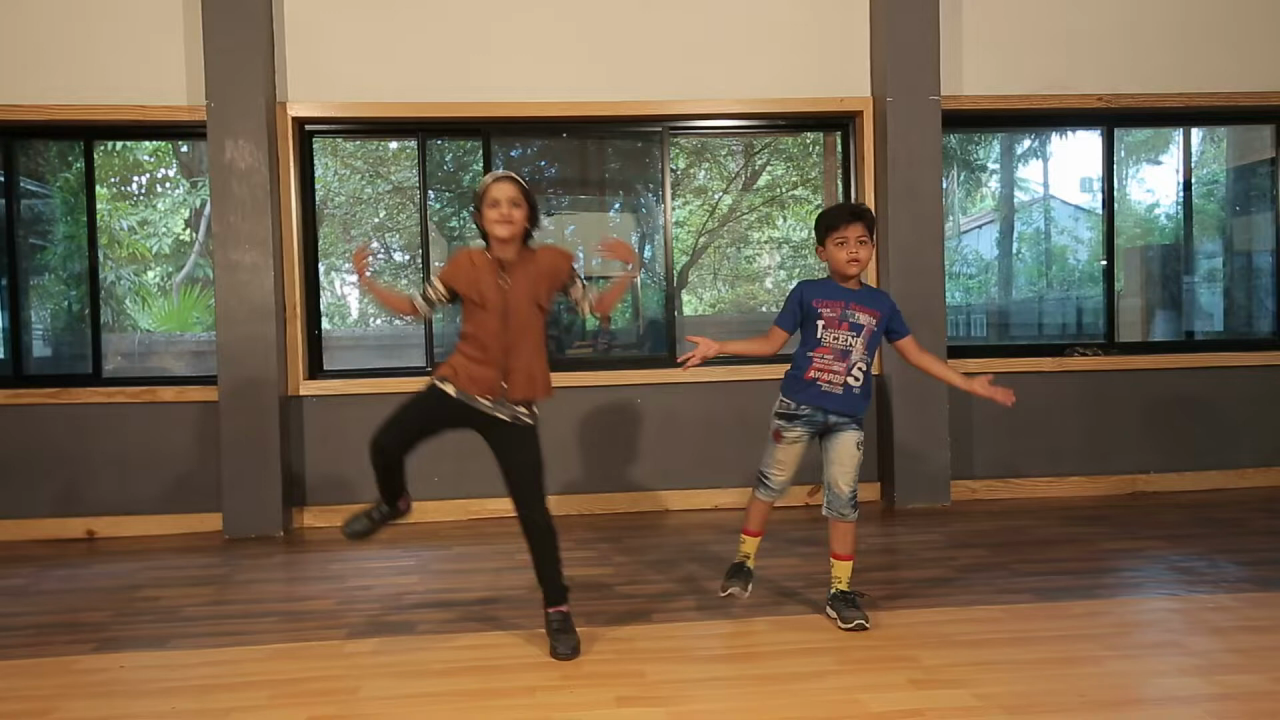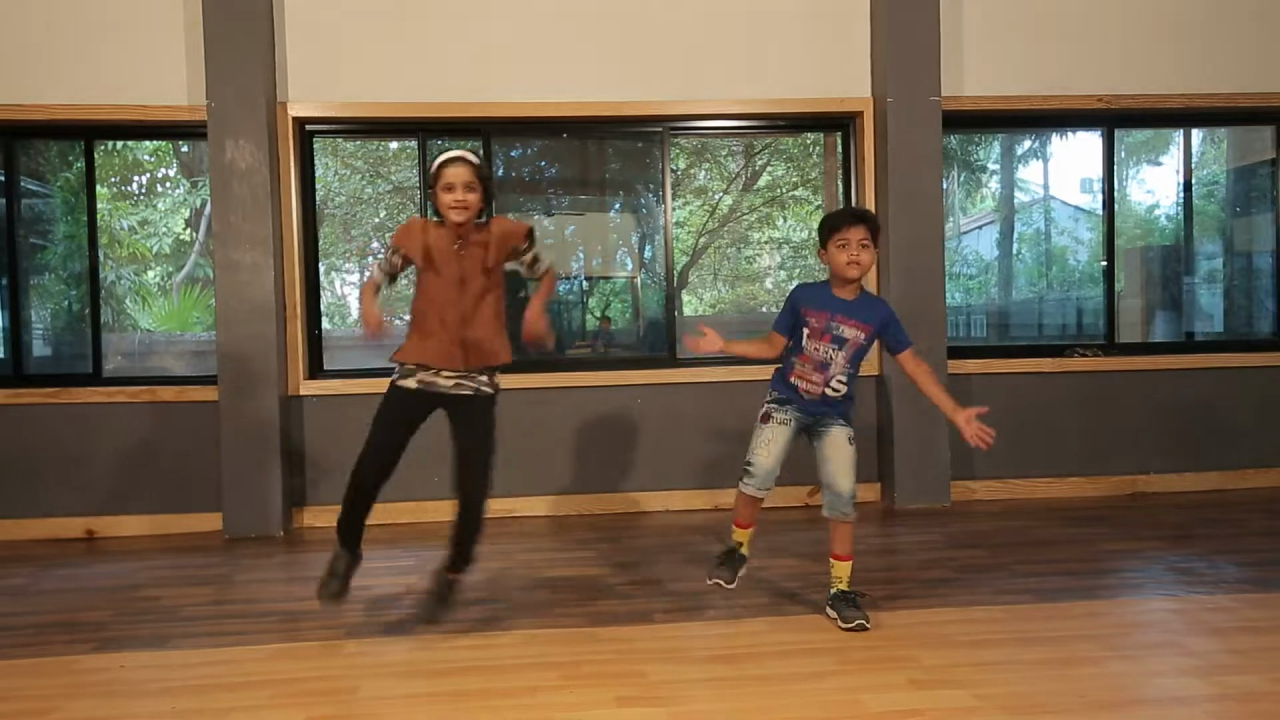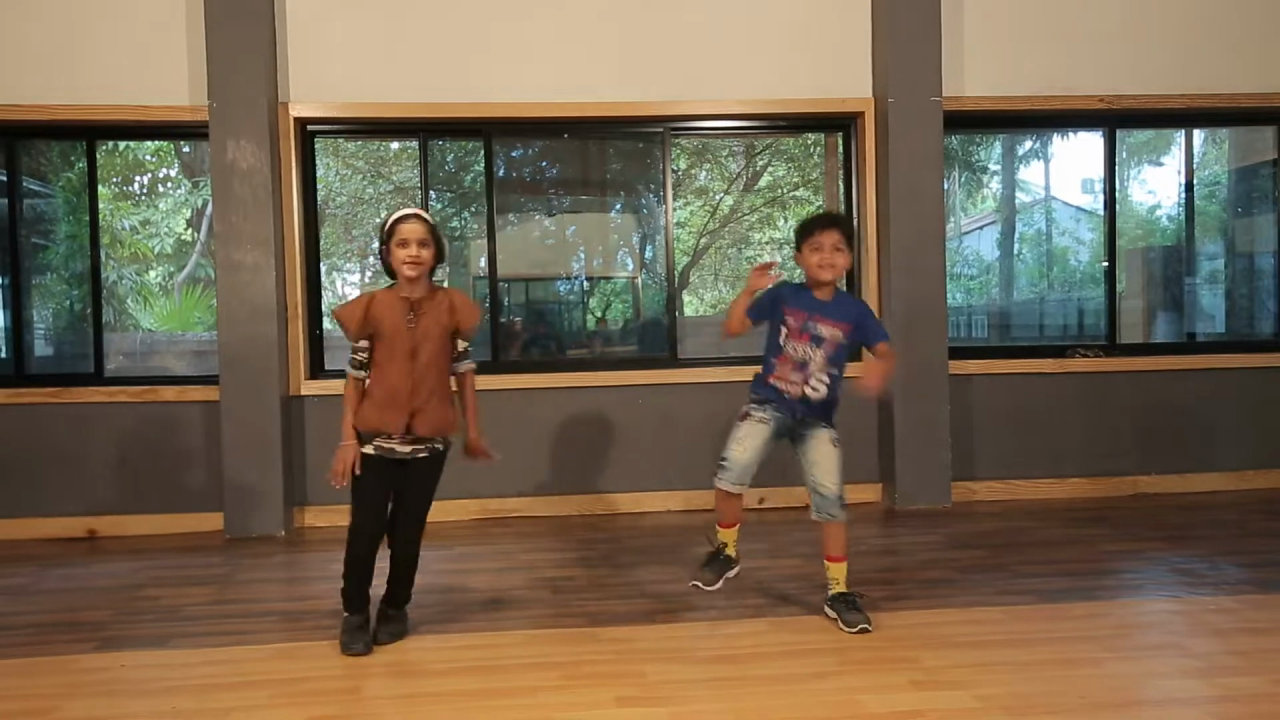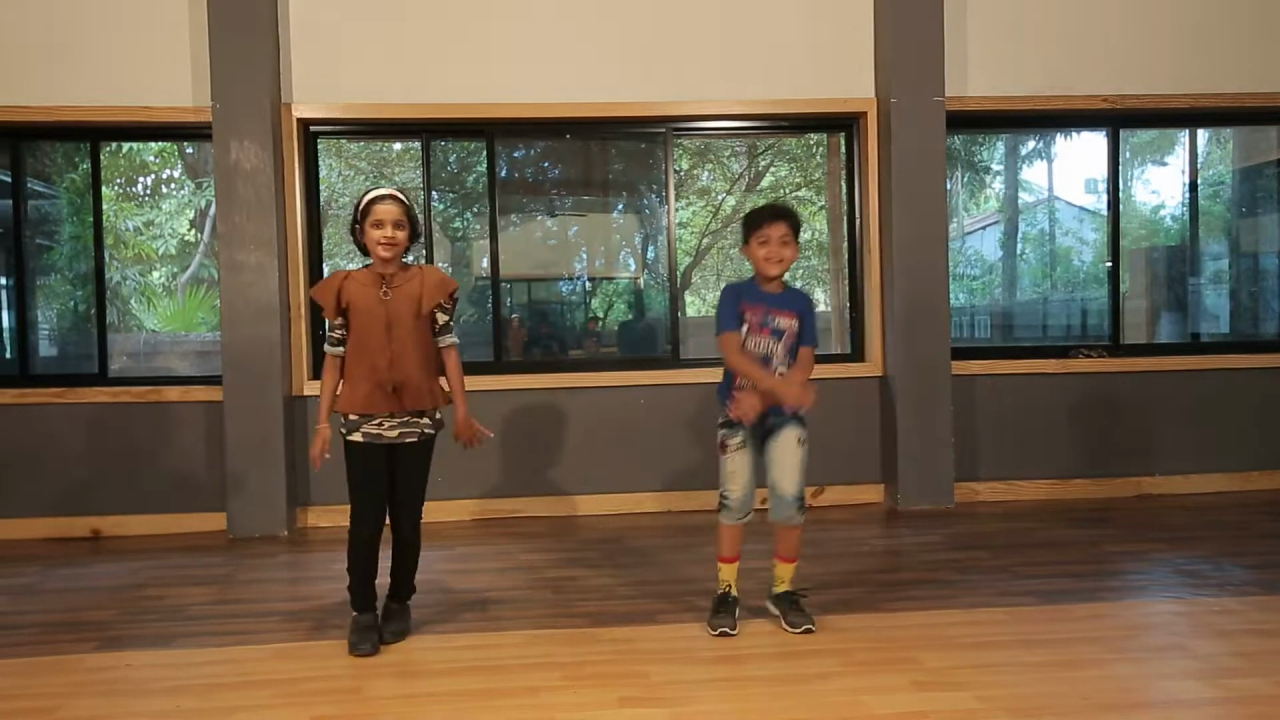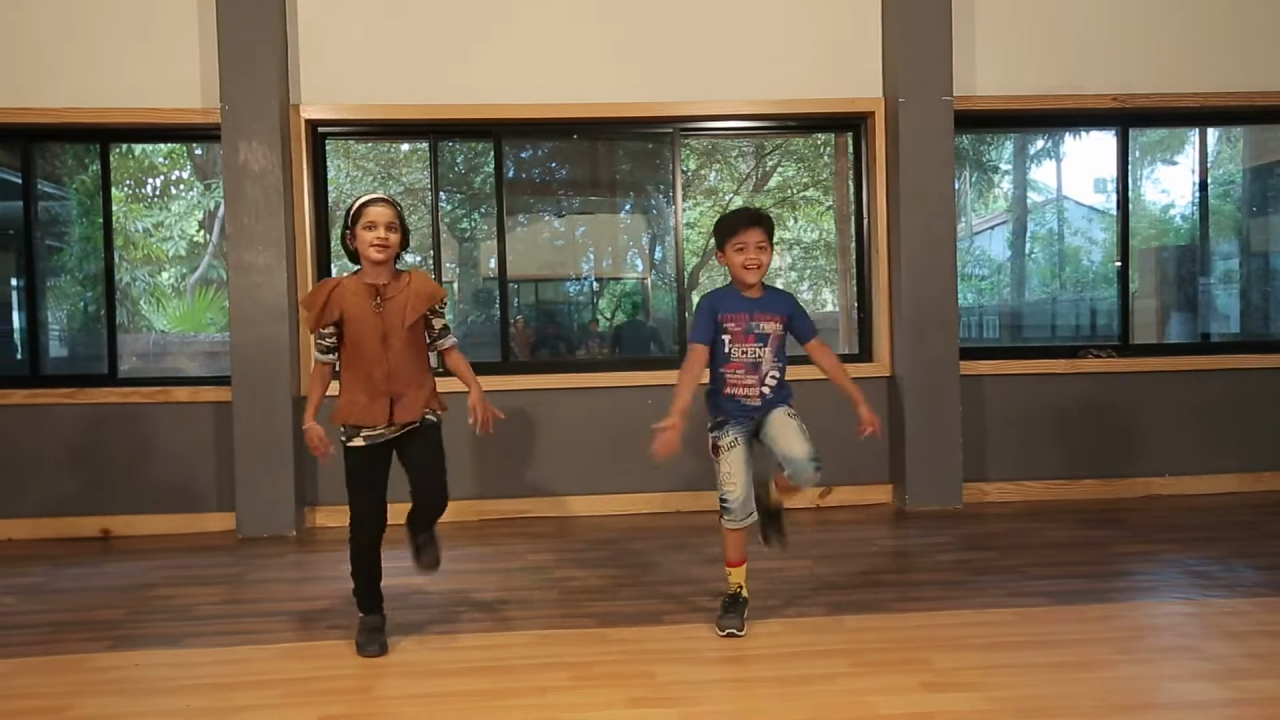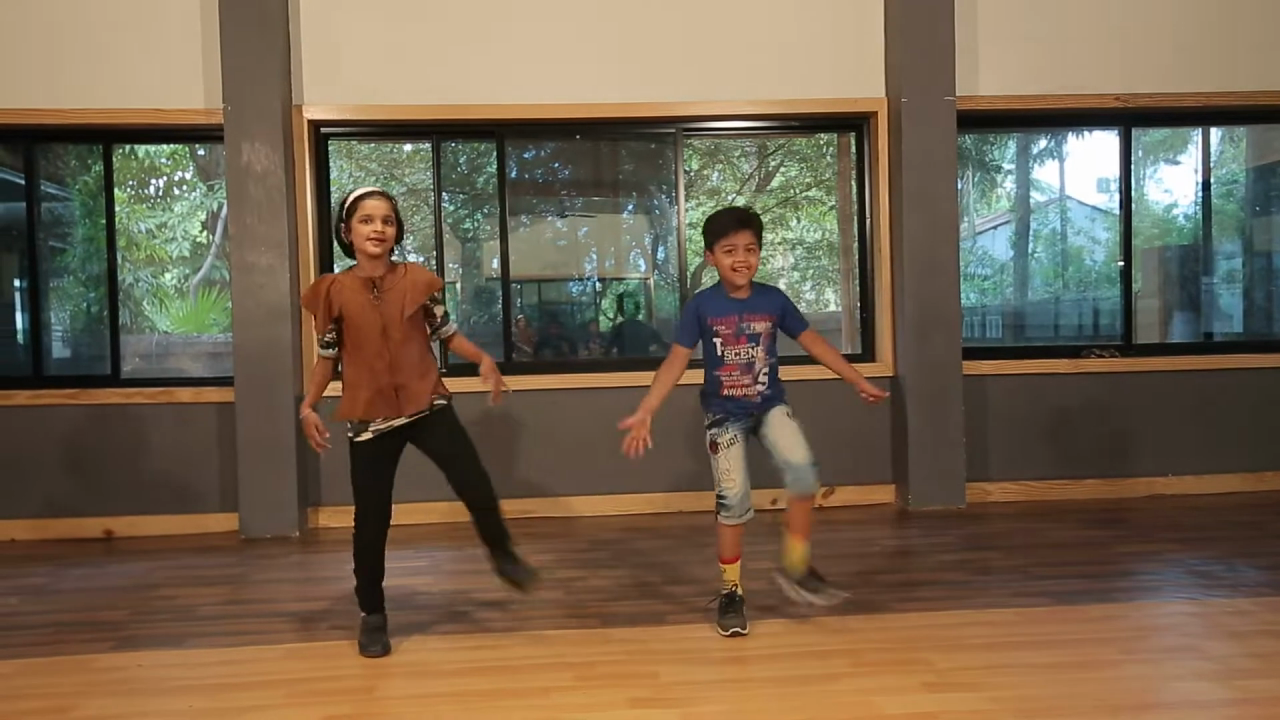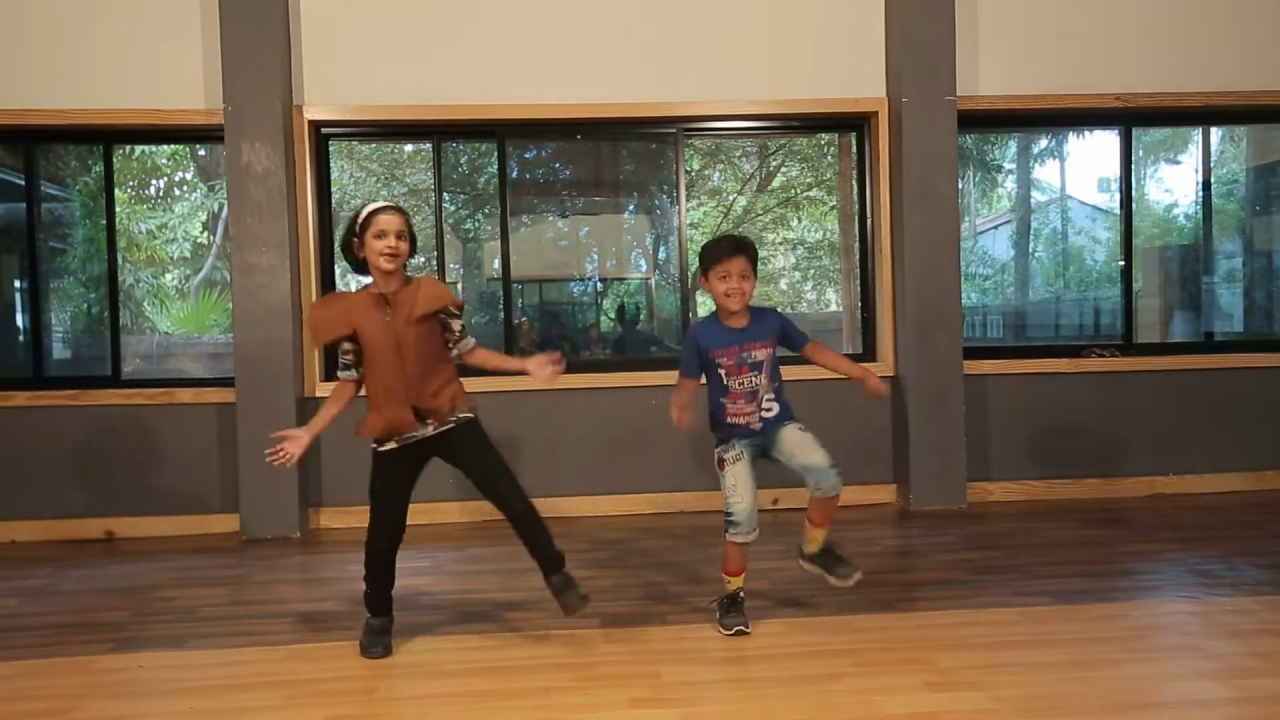
dt=0.2s
person 1, frame 1
left shoulder: (550, 263)
right shoulder: (465, 266)
left elbow: (599, 307)
right elbow: (415, 307)
left wrist: (622, 270)
right wrist: (368, 283)
left hip: (513, 403)
right hip: (458, 385)
left knee: (533, 509)
right knee: (386, 443)
left ankle: (557, 610)
right ankle: (392, 503)
person 1, frame 2
left shoulder: (502, 236)
right shoulder: (418, 236)
left elbow: (544, 270)
right elbow: (378, 277)
left wrist: (537, 306)
right wrist: (368, 299)
left hip: (475, 380)
right hip: (420, 371)
left knee: (474, 485)
right knee: (372, 466)
left ankle: (452, 572)
right ankle: (346, 550)
person 1, frame 3
left shoulder: (452, 307)
right shoulder: (370, 309)
left elbow: (463, 372)
right elbow: (354, 376)
left wrist: (472, 431)
right wrist: (347, 441)
left hip: (427, 439)
right hip: (376, 437)
left knee: (406, 530)
right knee: (365, 527)
left ankle: (395, 605)
right ankle: (355, 613)
person 1, frame 4
left shoulder: (430, 284)
right shoulder: (346, 287)
left elbow: (446, 347)
right elbow: (334, 356)
left wrist: (462, 407)
right wrist: (322, 420)
left hip: (417, 418)
right hip: (363, 421)
left knee: (406, 520)
right knee: (366, 519)
left ankle: (398, 603)
right ankle: (363, 612)
person 1, frame 5
left shoulder: (421, 290)
right shoulder: (336, 295)
left elbow: (446, 347)
right elbow: (325, 360)
left wrist: (474, 386)
right wrist: (309, 417)
left hip: (418, 412)
right hip: (363, 422)
left knee: (432, 493)
right knee: (367, 524)
left ankle: (422, 528)
right ankle: (370, 614)
person 1, frame 6
left shoulder: (419, 280)
right shoulder: (335, 292)
left elbow: (448, 333)
right elbow: (326, 356)
left wrist: (485, 362)
right wrist: (308, 406)
left hip: (426, 405)
right hip: (371, 420)
left knee: (473, 483)
right knee: (371, 521)
left ankle: (501, 554)
right ankle: (372, 615)
person 1, frame 7
left shoulder: (432, 295)
right shoulder: (348, 311)
left elbow: (466, 352)
right elbow: (346, 386)
left wrist: (526, 365)
right wrist: (308, 433)
left hip: (452, 417)
right hip: (396, 432)
left knee: (510, 498)
right knee: (384, 531)
left ankle: (557, 573)
right ankle: (378, 617)
person 2, frame 1
left shoulder: (881, 304)
right shoulder: (807, 293)
left elbow: (913, 352)
right elbow: (771, 342)
left wrist: (969, 384)
right wrist: (718, 347)
left hip: (847, 415)
right hip: (799, 404)
left knee: (843, 500)
right knee: (772, 482)
left ankle: (841, 591)
right ankle: (745, 562)
person 2, frame 2
left shoulder: (879, 312)
right shoulder: (804, 295)
left elbow: (913, 364)
right elbow: (773, 347)
left wrist: (957, 415)
right wrist: (724, 346)
left hip: (834, 415)
right hip: (786, 402)
left knee: (842, 499)
right knee: (757, 476)
left ankle: (840, 594)
right ankle: (738, 547)
person 2, frame 3
left shoulder: (856, 311)
right shoulder: (782, 295)
left elbow: (885, 355)
right elbow: (732, 329)
left wrist: (878, 373)
right wrist: (750, 292)
left hip: (816, 417)
right hip: (767, 403)
left knee: (829, 501)
right knee: (732, 473)
left ankle: (839, 593)
right ankle: (724, 550)
person 2, frame 4
left shoulder: (802, 302)
right shoulder: (735, 296)
left elbow: (804, 367)
right elbow: (729, 352)
left wrist: (764, 399)
right wrist: (772, 383)
left hip: (782, 417)
right hip: (736, 414)
left knee: (789, 502)
right knee: (735, 503)
left ankle: (784, 592)
right ankle: (726, 593)
person 2, frame 5
left shoulder: (784, 303)
right shoulder: (713, 304)
left elbow: (818, 351)
right elbow: (695, 363)
left wrist: (859, 400)
right wrist: (676, 416)
left hip: (775, 407)
right hip: (728, 415)
left knee: (804, 468)
right knee: (736, 505)
left ankle: (773, 500)
right ankle: (735, 593)
person 2, frame 6
left shoulder: (772, 298)
right shoulder: (701, 306)
left elbow: (809, 338)
right elbow: (676, 362)
left wrist: (854, 377)
right wrist: (645, 411)
left hip: (769, 404)
right hip: (723, 414)
left knee: (803, 476)
right knee: (733, 503)
left ankle: (796, 568)
right ankle: (731, 593)
person 2, frame 7
left shoulder: (771, 321)
right shoulder: (701, 335)
left elbow: (813, 350)
right elbow: (687, 384)
left wrist: (862, 374)
right wrist: (679, 408)
left hip: (779, 424)
right hip: (731, 436)
left knee: (824, 475)
right knee: (742, 521)
left ankle: (814, 547)
right ankle: (732, 595)
